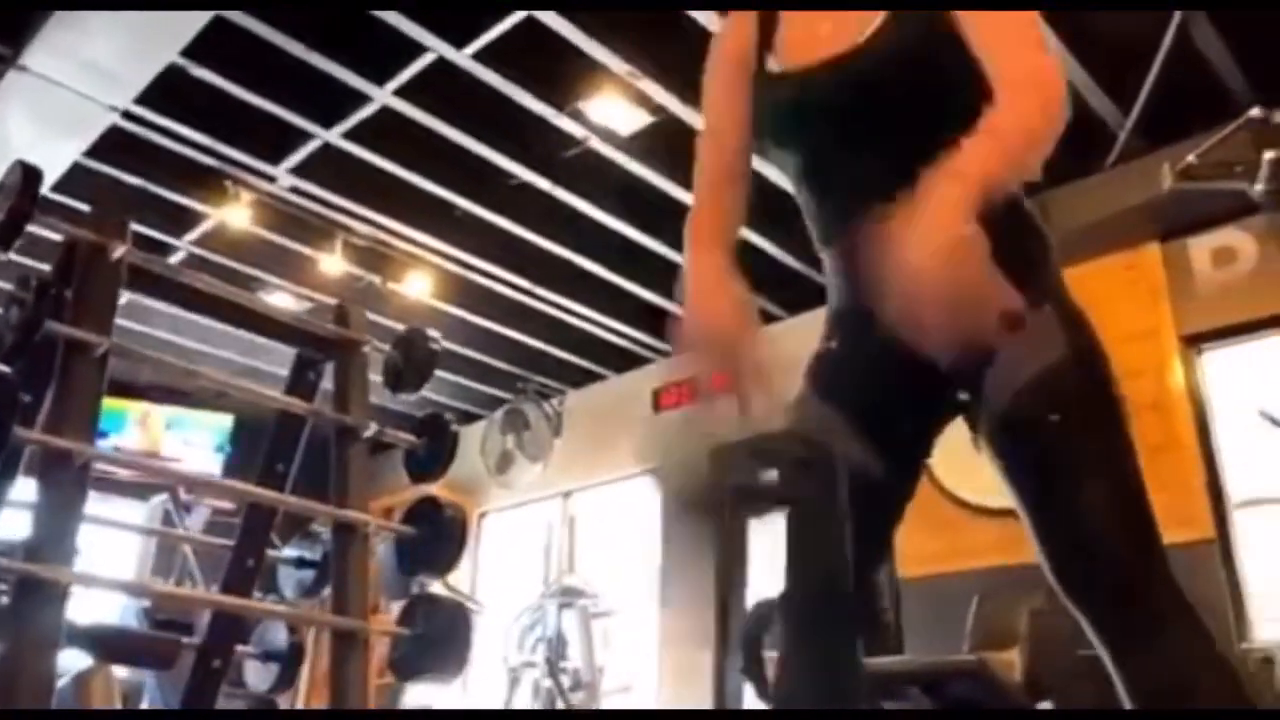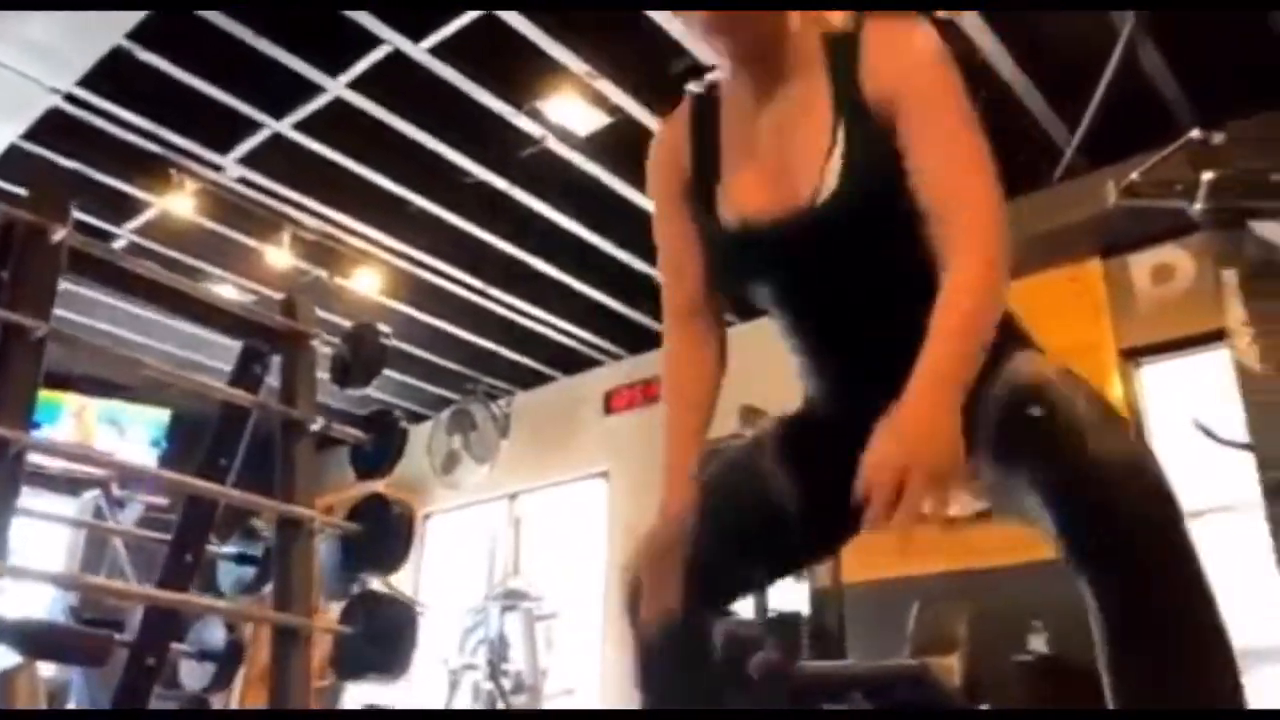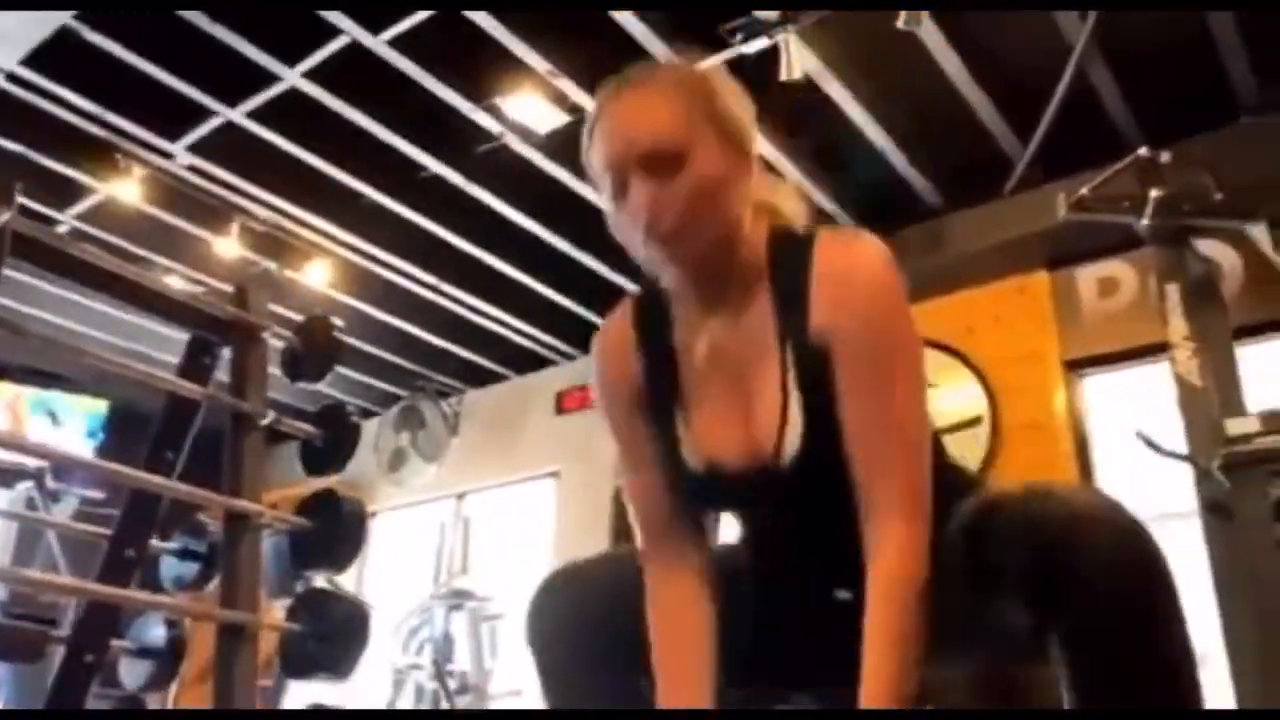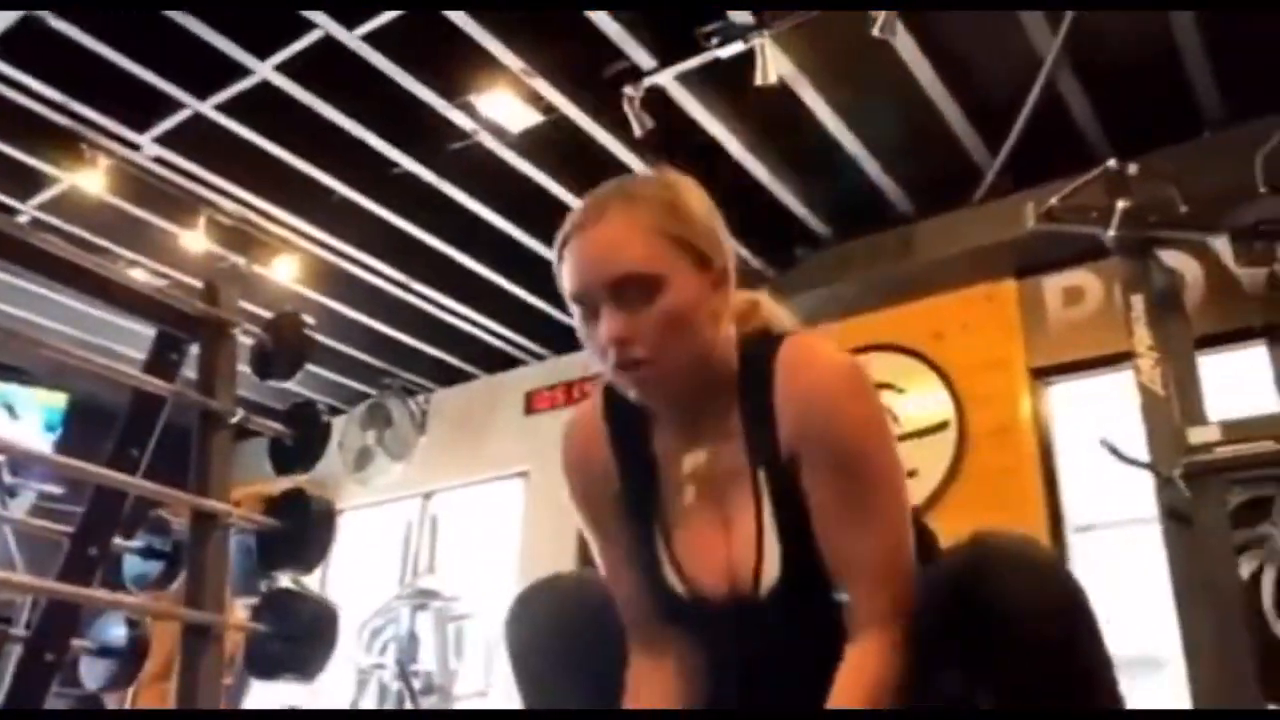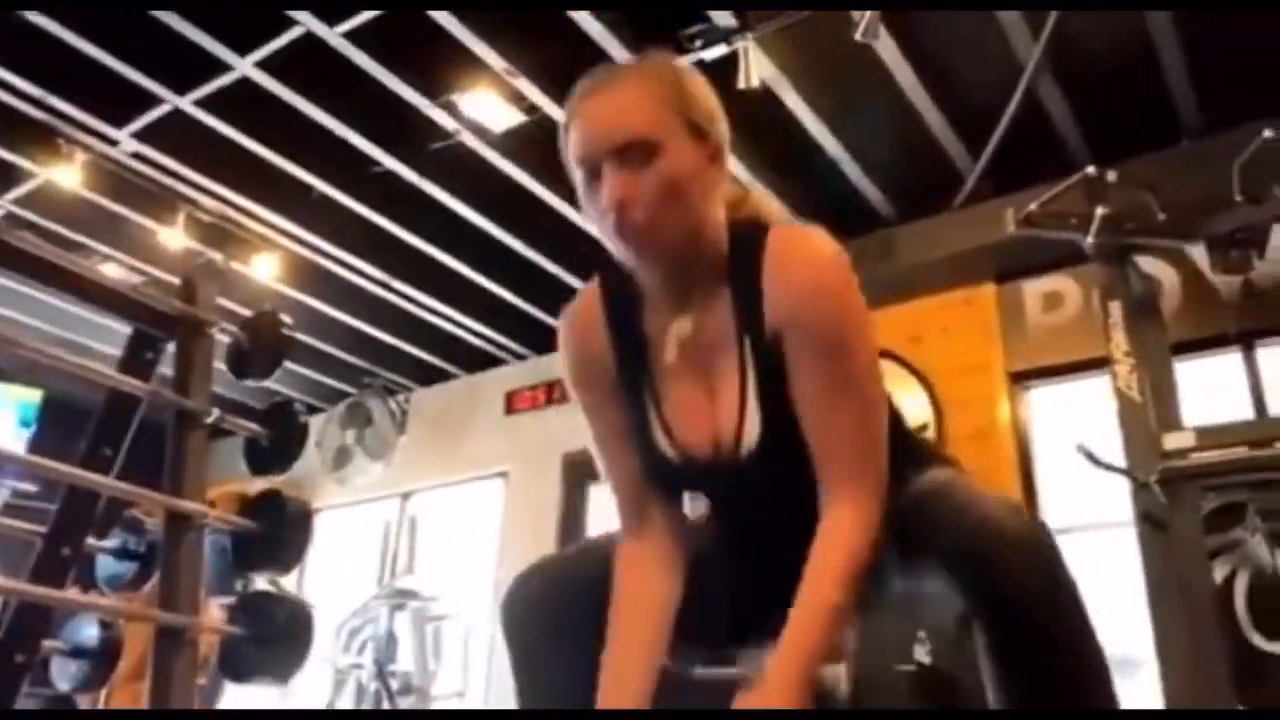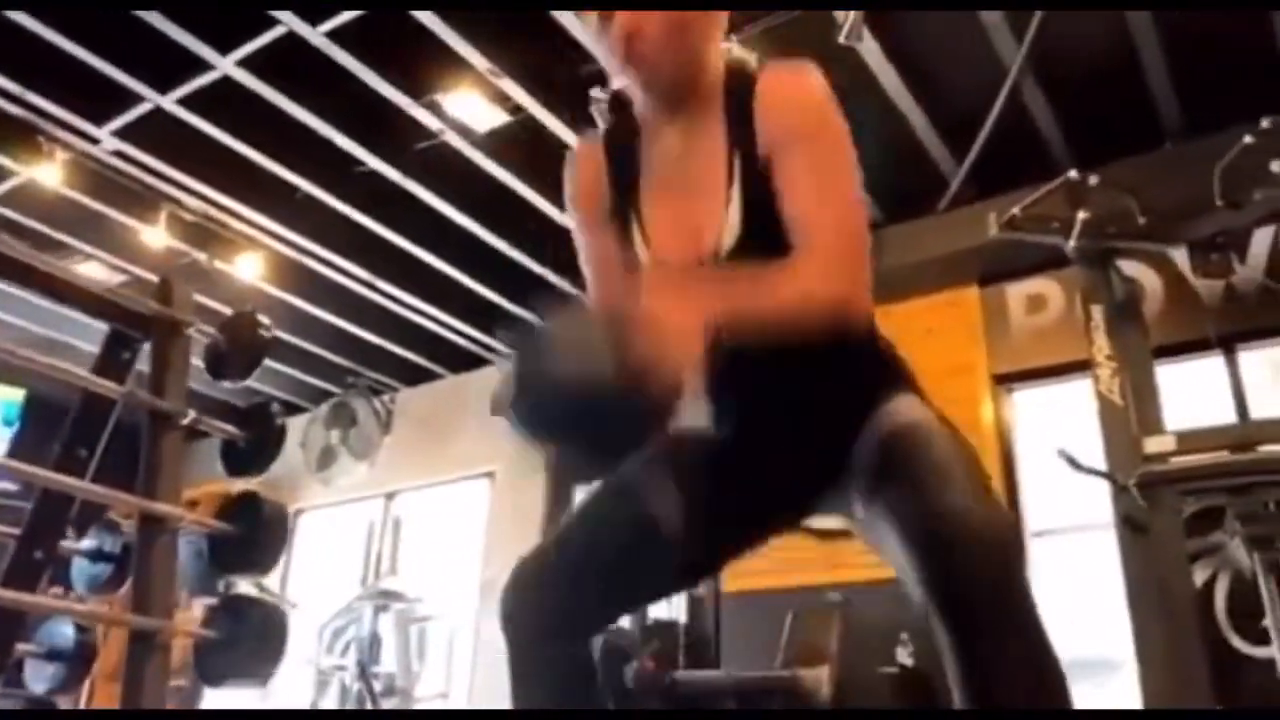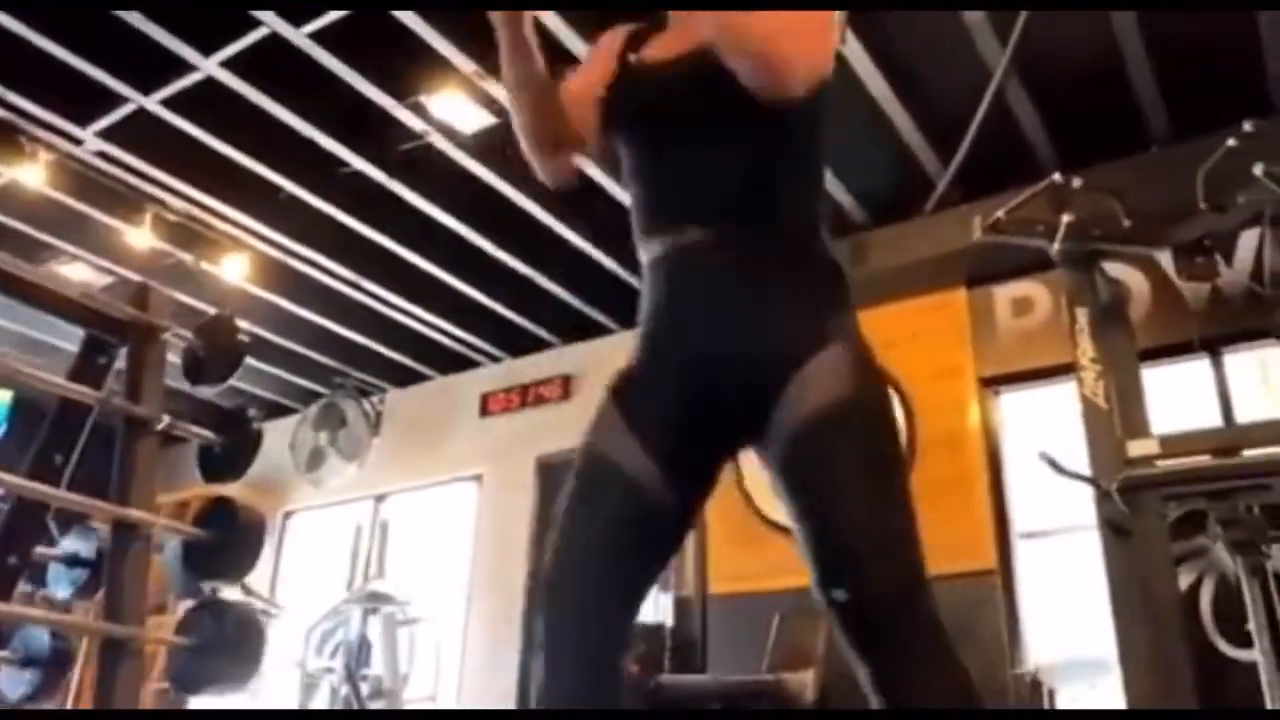
dt=0.2s
person 1, frame 1
right shoulder: (747, 36)
left elbow: (1037, 91)
right elbow: (714, 202)
left wrist: (946, 201)
right wrist: (710, 281)
left hip: (985, 299)
right hip: (865, 329)
left knee: (1123, 589)
right knee: (815, 617)
person 1, frame 2
left shoulder: (887, 54)
right shoulder: (680, 146)
left elbow: (978, 247)
right elbow: (691, 329)
left wrist: (927, 404)
right wrist: (677, 496)
left hip: (972, 378)
right hip: (842, 419)
left knee: (1123, 522)
right knee: (662, 590)
person 1, frame 3
left shoulder: (844, 279)
right shoulder: (625, 350)
left elbow: (899, 528)
right elbow: (674, 560)
left hip: (933, 586)
right hip: (796, 608)
person 1, frame 4
left shoulder: (812, 382)
right shoulder: (594, 444)
left elbow: (880, 632)
right elbow: (659, 650)
left hip: (911, 646)
right hip: (769, 676)
left knee: (1018, 584)
right knee: (546, 625)
person 1, frame 5
left shoulder: (799, 269)
right shoulder: (593, 330)
left elbow: (855, 506)
right elbow: (648, 534)
left wrist: (781, 690)
right wrist: (619, 706)
left hip: (890, 508)
right hip: (767, 543)
left knee: (1006, 553)
right knee: (542, 605)
person 1, frame 6
left shoulder: (786, 97)
right shoulder: (596, 165)
left elbow: (842, 285)
right elbow: (621, 320)
left wrist: (698, 306)
left hip: (860, 410)
right hip: (741, 442)
left knee: (975, 566)
right knee: (539, 601)
person 1, frame 7
left shoulder: (787, 25)
right shoulder: (622, 52)
left elbow: (784, 71)
right elbow: (552, 158)
right wrist: (513, 29)
left hip: (792, 323)
right hip: (674, 342)
left knee: (880, 606)
right knee: (570, 625)
